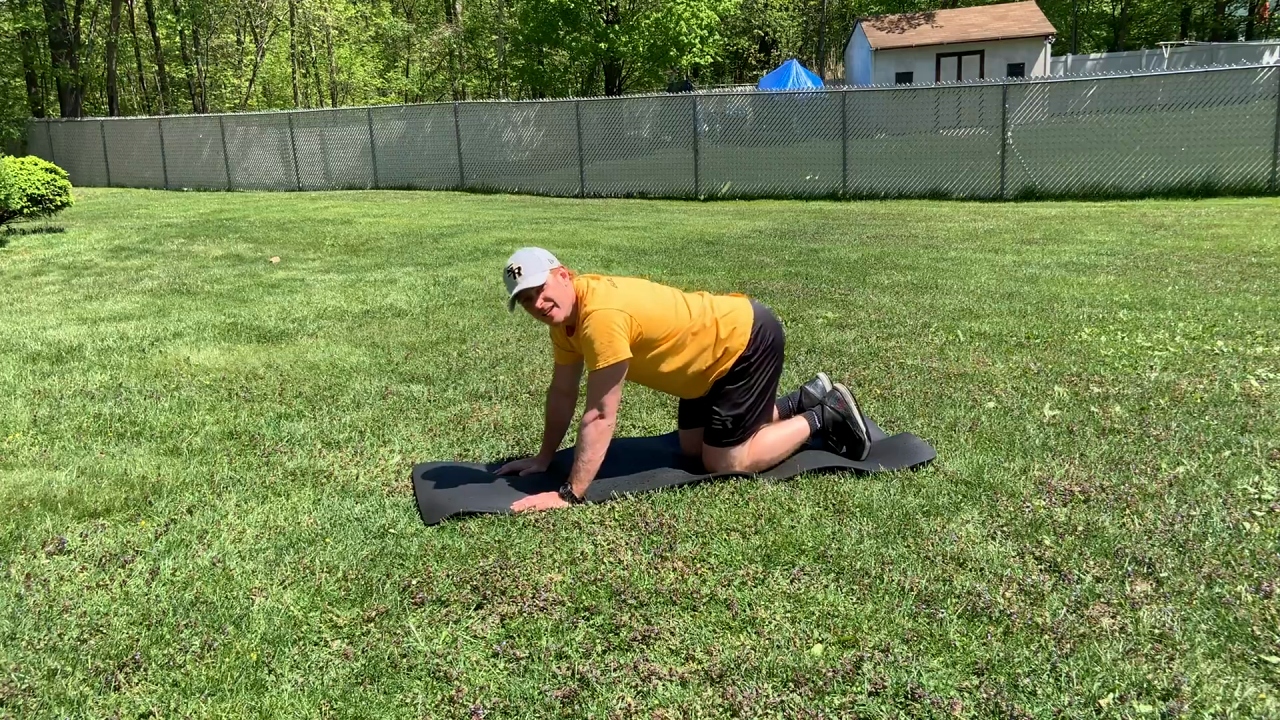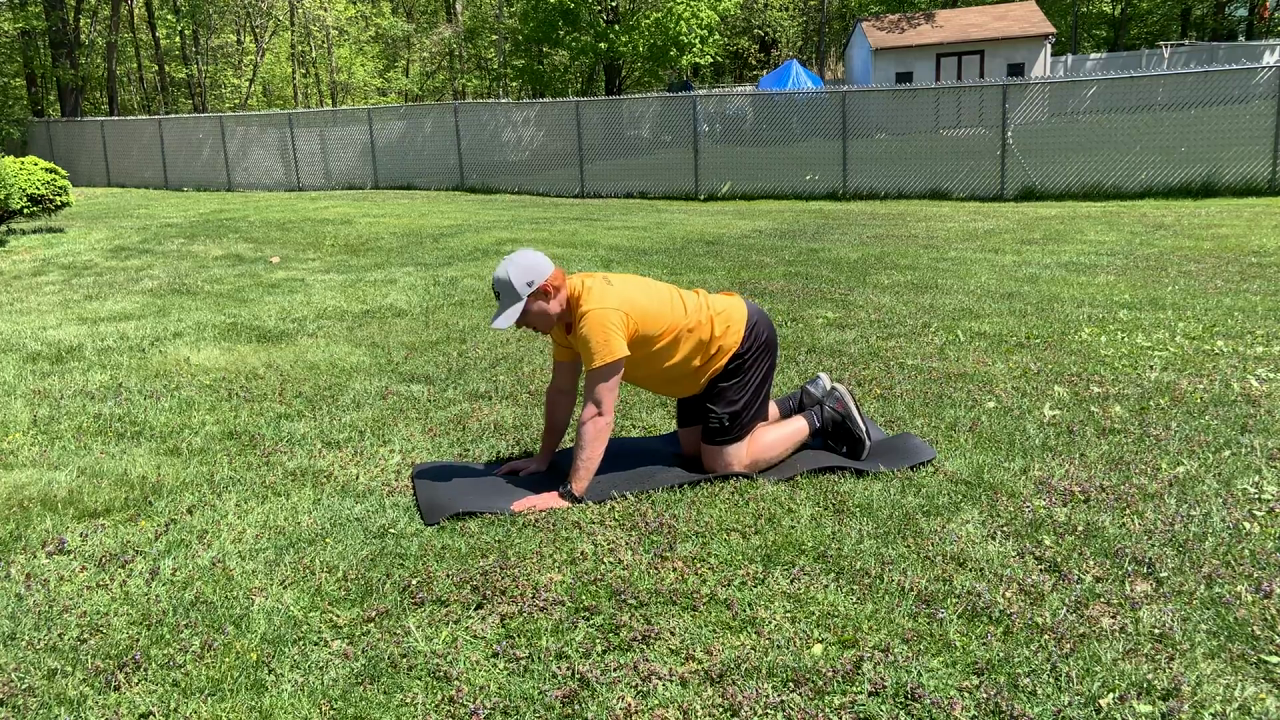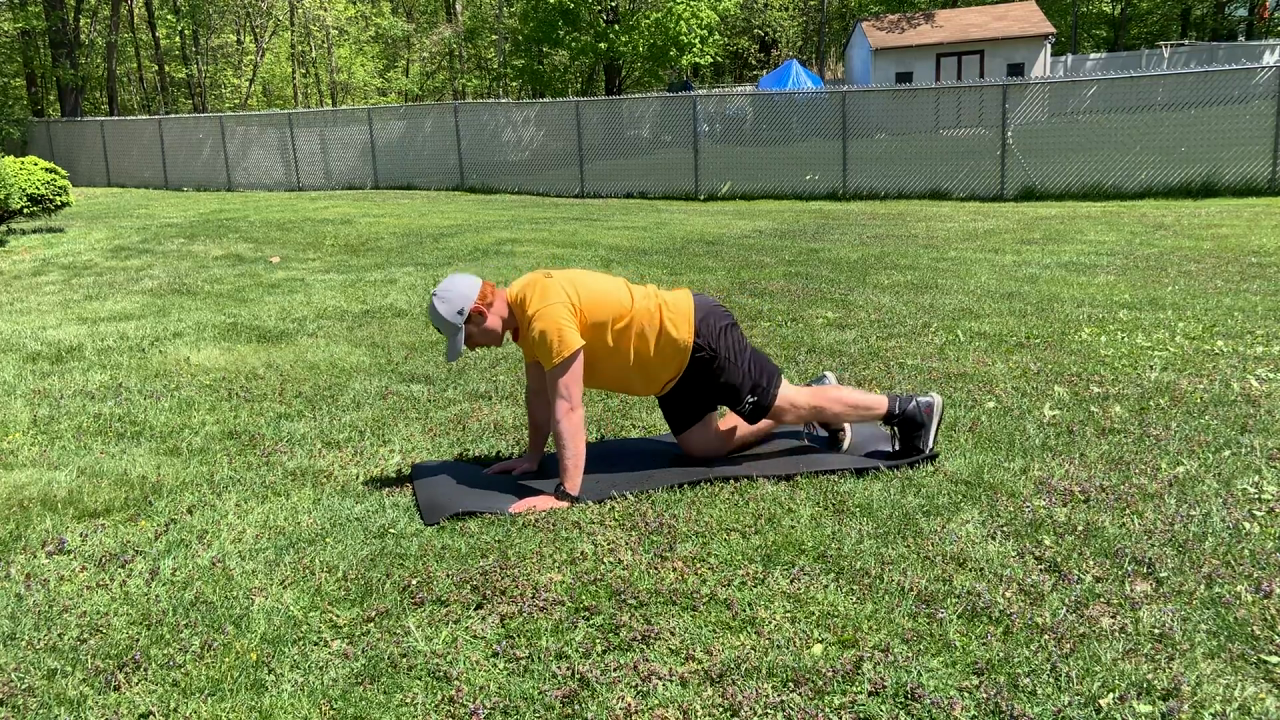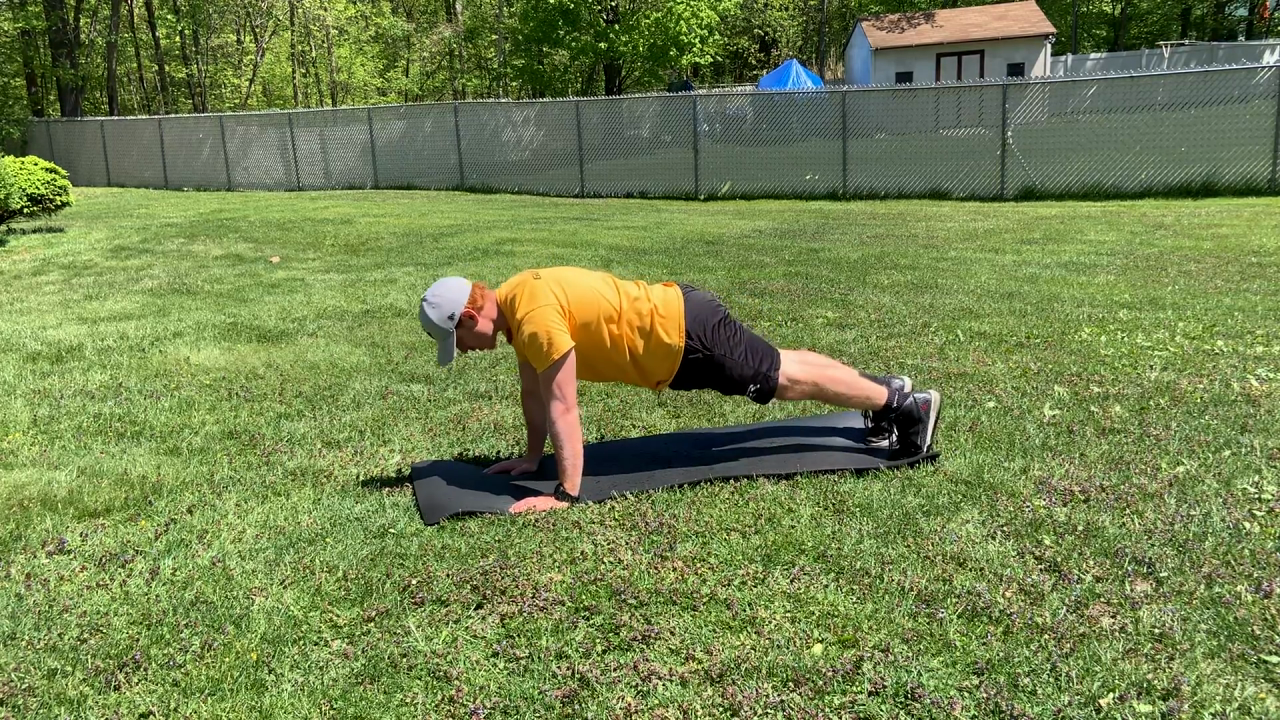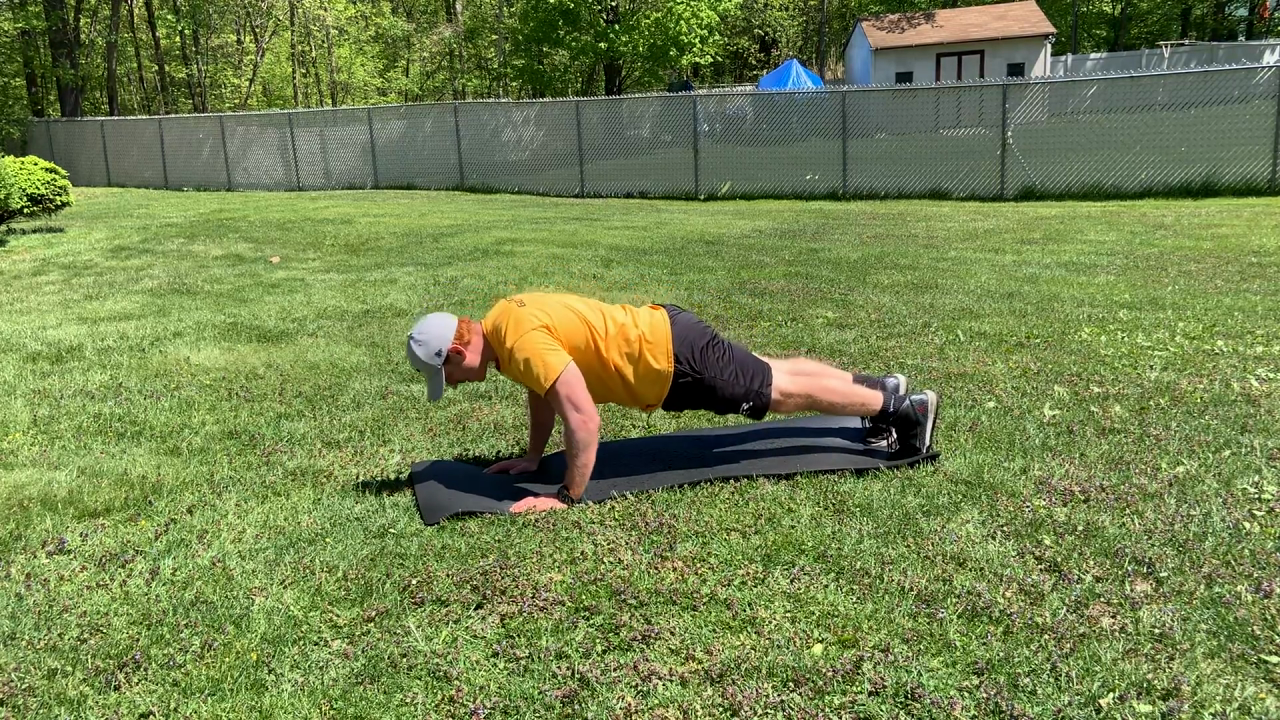
dt=1s
person 1, frame 1
left shoulder: (601, 316)
right shoulder: (564, 311)
left elbow: (600, 416)
right elbow: (562, 392)
left wrist: (569, 495)
right wrist: (542, 459)
left hip: (749, 340)
right hip: (720, 341)
left knee: (724, 463)
right knee: (692, 447)
left ankle: (824, 416)
right ankle: (804, 400)
person 1, frame 2
left shoulder: (597, 316)
right shoulder: (564, 307)
left elbow: (598, 413)
right elbow: (561, 391)
left wrist: (569, 494)
right wrist: (543, 459)
left hip: (743, 340)
right hip: (714, 339)
left knee: (724, 462)
right knee: (693, 446)
left ankle: (823, 416)
right ankle: (805, 400)
person 1, frame 3
left shoulder: (544, 314)
right shoulder: (523, 304)
left elbow: (567, 408)
right elbow: (538, 393)
left wrist: (566, 493)
right wrist: (532, 457)
left hip: (696, 336)
right hip: (675, 352)
left knee: (786, 406)
right knee: (702, 446)
left ankle: (909, 410)
right ankle: (814, 394)
person 1, frame 4
left shoulder: (534, 316)
right shoulder: (514, 298)
left elbow: (561, 407)
right elbow: (533, 389)
left wrist: (567, 492)
right wrist: (531, 456)
left hip: (686, 336)
right hip: (674, 315)
left knee: (789, 381)
right knee: (780, 366)
left ankle: (906, 405)
right ankle: (885, 388)
person 1, frame 5
left shoulder: (520, 344)
right shoulder: (504, 321)
left elbow: (584, 418)
right elbow: (543, 390)
left wrist: (567, 496)
right wrist: (532, 456)
left hip: (672, 360)
right hip: (661, 332)
left knee: (781, 393)
right knee: (770, 374)
left ankle: (904, 408)
right ankle: (880, 387)
